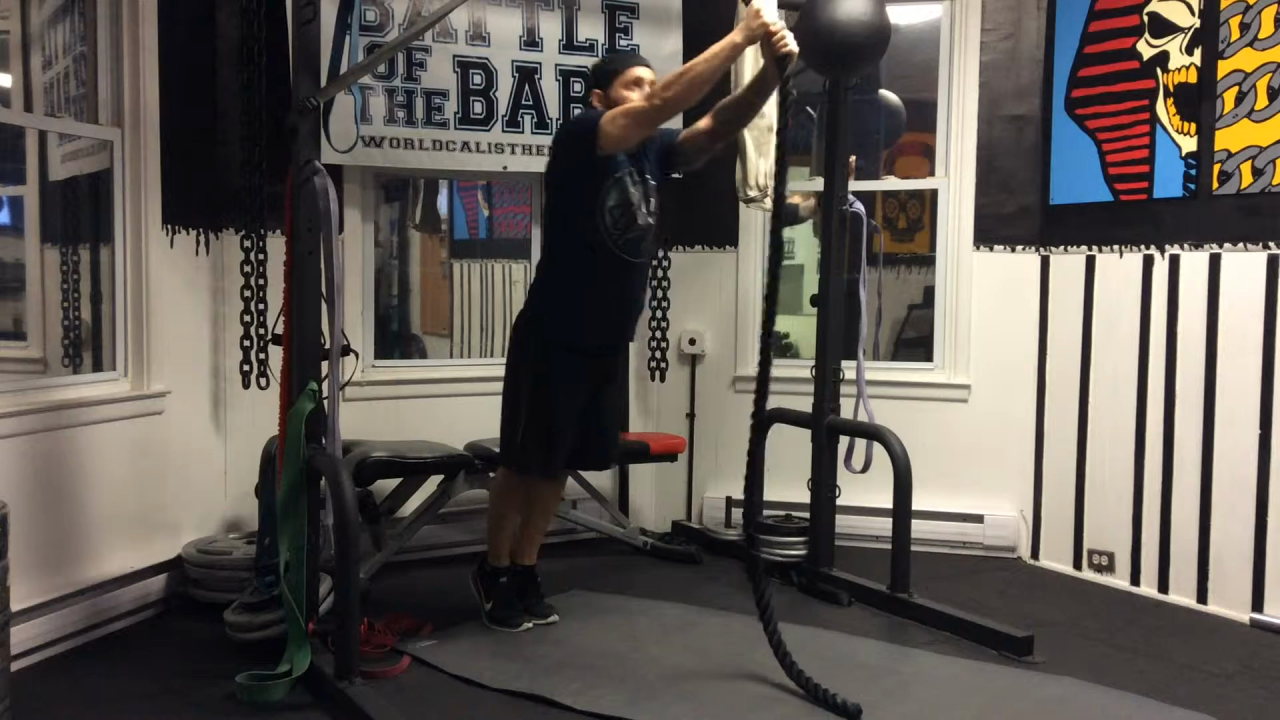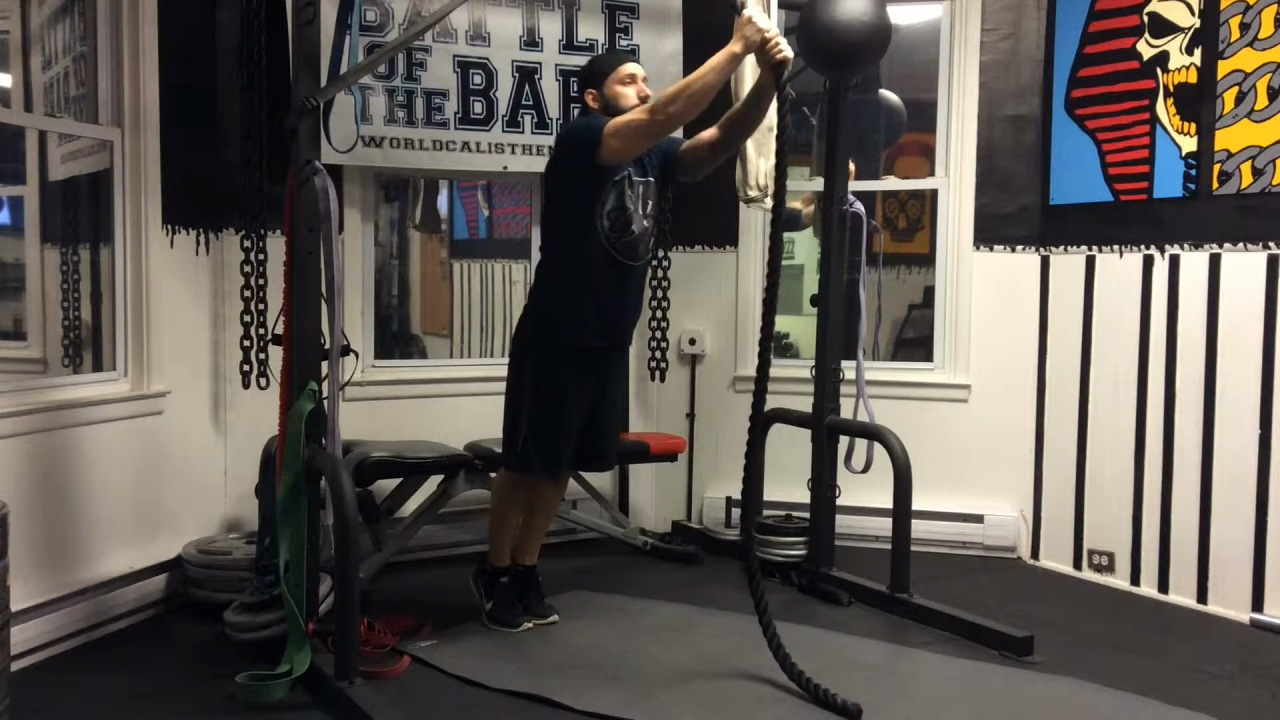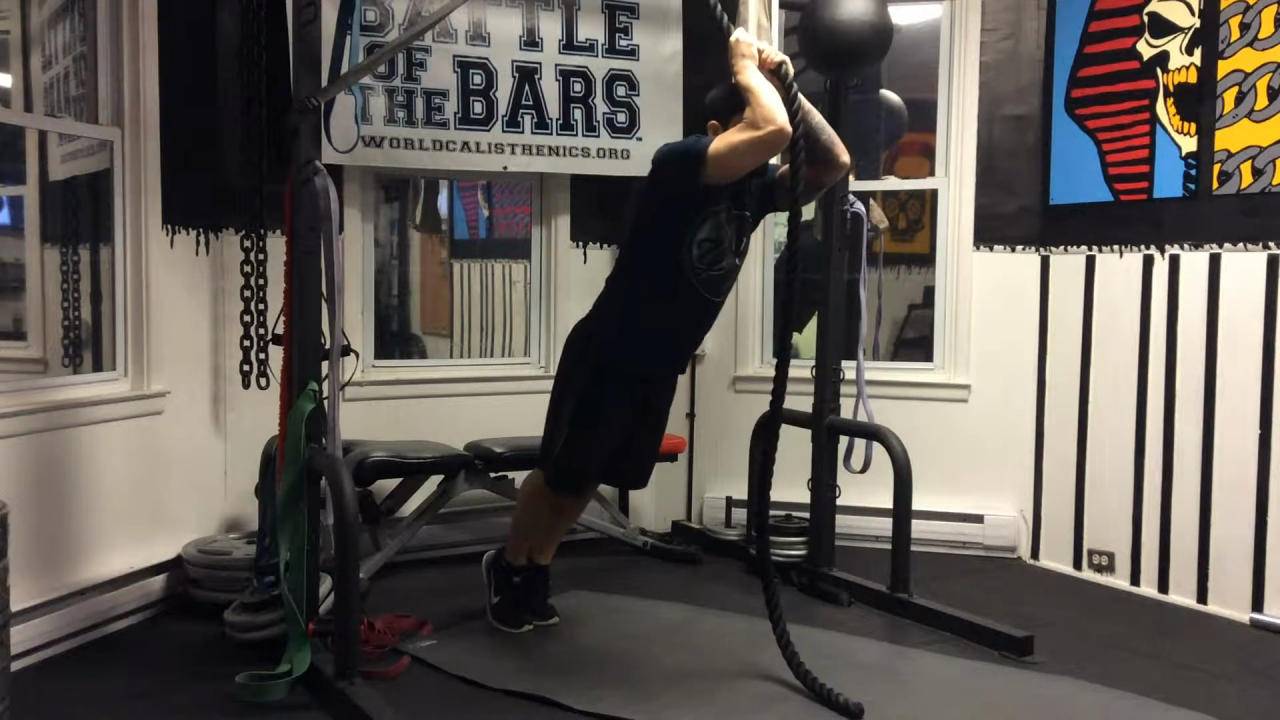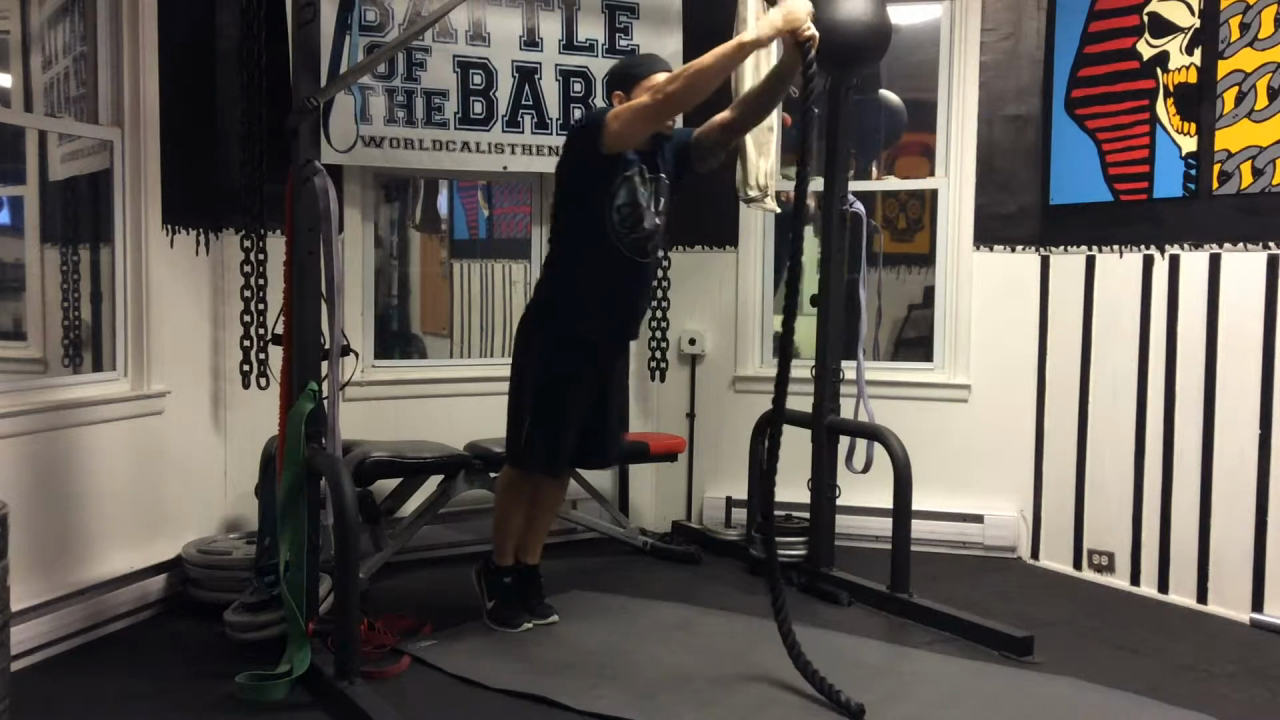
dt=1s
person 1, frame 1
left shoulder: (654, 150)
right shoulder: (580, 139)
left elbow: (719, 124)
right elbow: (664, 104)
left wrist: (771, 69)
left hip: (608, 342)
right hip: (553, 339)
left knee: (559, 464)
right knee: (525, 462)
left ankle: (523, 572)
right ankle: (494, 573)
person 1, frame 2
left shoulder: (654, 156)
right shoulder: (579, 141)
left elbow: (722, 138)
right elbow: (664, 116)
left wrist: (768, 78)
right wrist: (735, 47)
left hip: (609, 341)
right hip: (556, 338)
left knee: (559, 465)
right knee: (527, 463)
left ankle: (524, 572)
right ankle: (494, 573)
person 1, frame 3
left shoulder: (756, 187)
right shoulder: (678, 163)
left elbow: (832, 162)
right elbow: (775, 132)
left wrist: (782, 82)
right wrist: (745, 67)
left hip: (661, 366)
right hip: (608, 354)
left knee: (591, 478)
right knee: (563, 473)
left ankle: (535, 571)
right ankle: (508, 567)
person 1, frame 4
left shoulder: (669, 150)
right shoulder: (592, 137)
left elbow: (736, 120)
right elbow: (672, 94)
left wrist: (789, 61)
left hip: (612, 339)
right hip: (558, 334)
left knee: (563, 463)
right knee: (531, 460)
left ankle: (527, 572)
right ankle: (497, 573)
